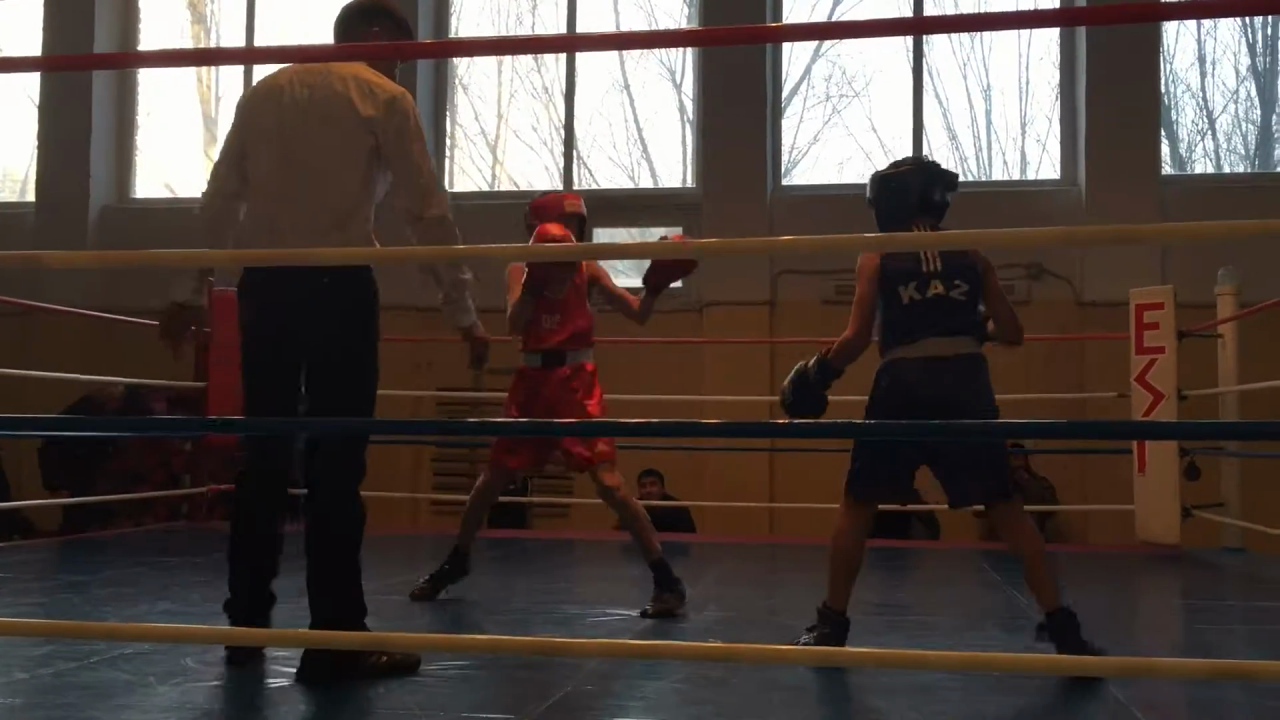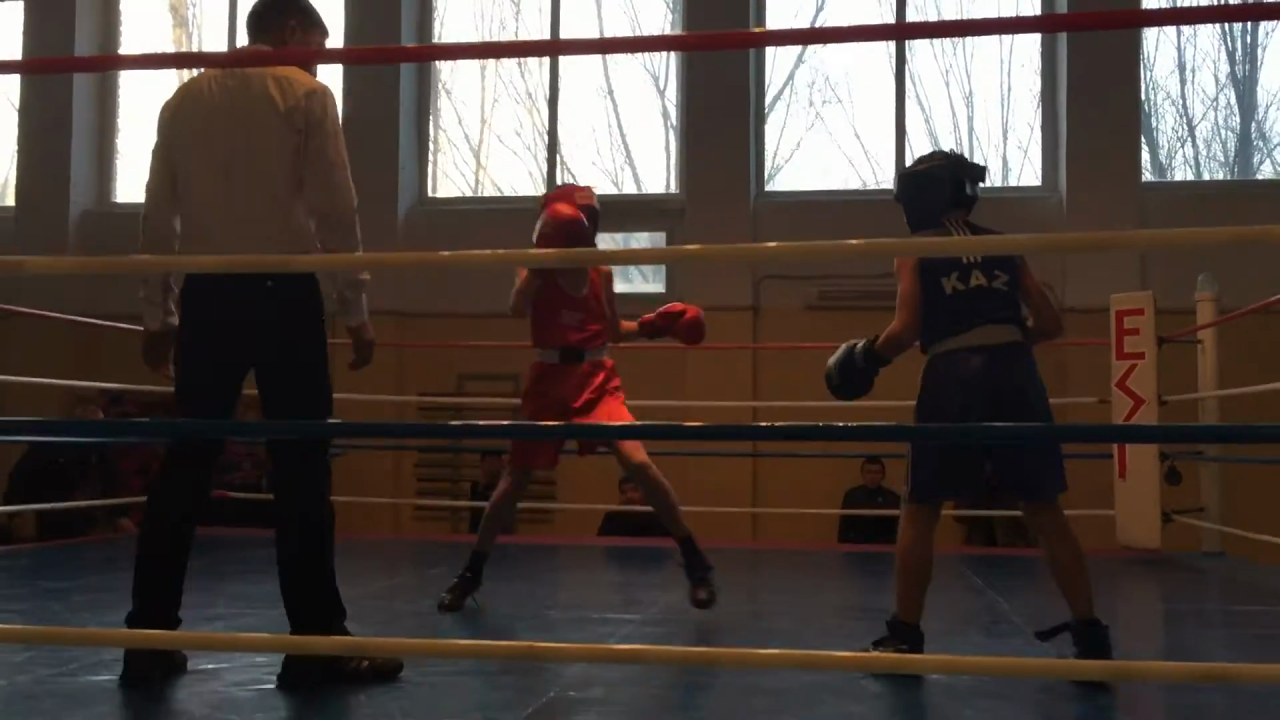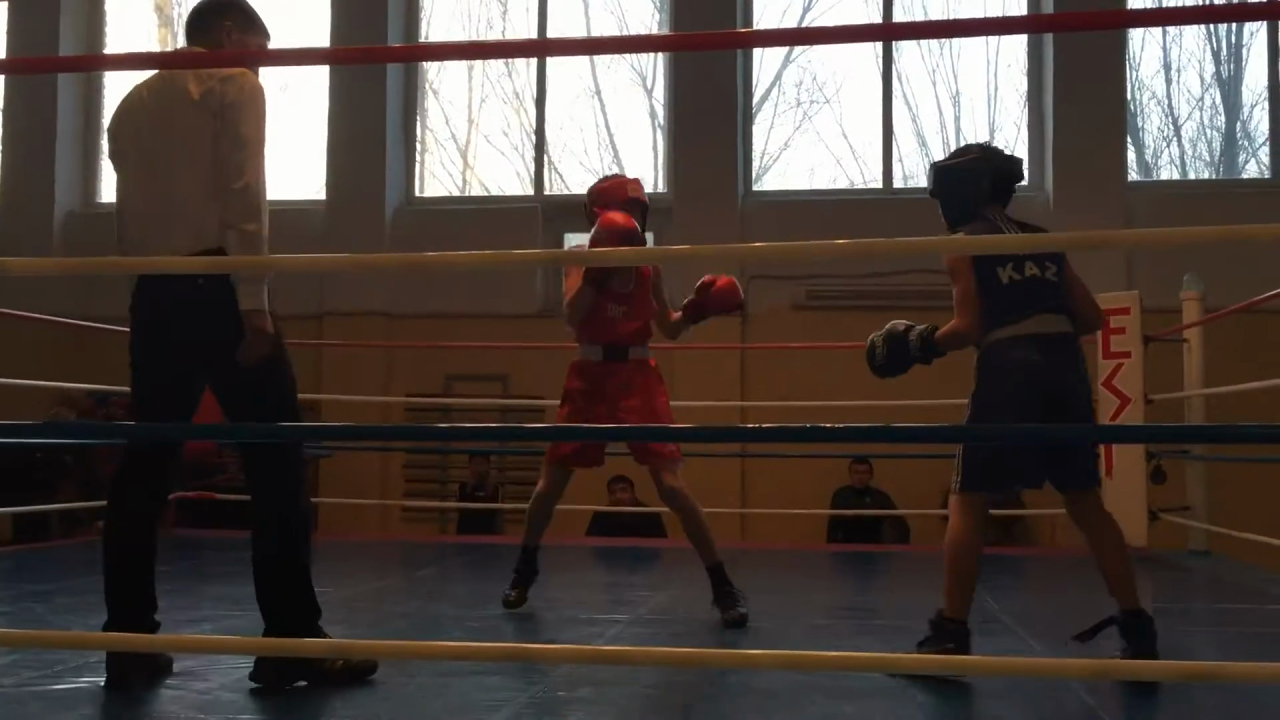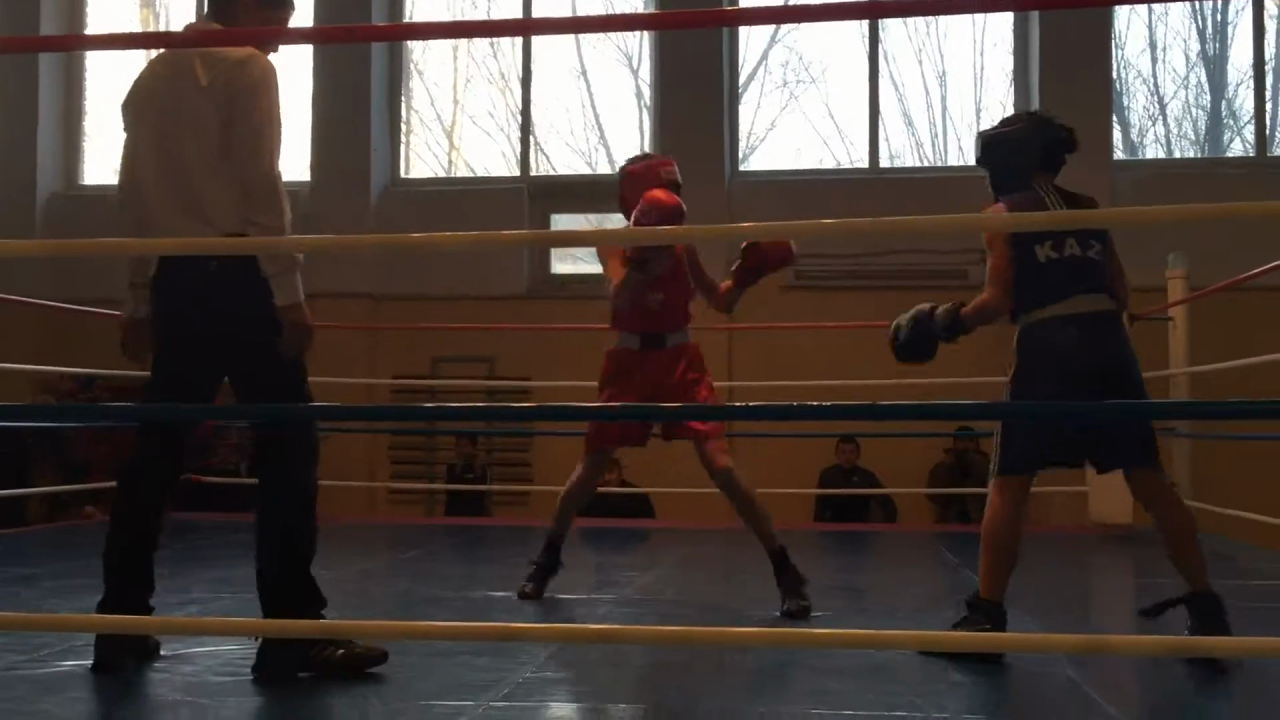
dt=0.4s
person 1, frame 1
left shoulder: (263, 92)
right shoulder: (384, 99)
left elbow: (219, 201)
right elbow: (426, 211)
left wrist: (191, 292)
right wrist: (463, 310)
left hip: (265, 285)
right hip: (338, 288)
left knee: (264, 455)
right knee: (336, 462)
left ankle: (247, 621)
right ankle: (336, 639)
person 1, frame 2
left shoulder: (186, 99)
right shoulder: (304, 94)
left elbow: (157, 216)
right elbow: (335, 209)
left wrist: (157, 313)
right wrist: (355, 311)
left hip: (207, 294)
right hip: (280, 290)
left knee: (188, 461)
right knee: (301, 467)
left ankle: (150, 637)
right ankle: (317, 641)
person 1, frame 3
left shoulder: (132, 105)
right shoulder: (233, 85)
left elbow: (129, 222)
right elbow: (242, 195)
right wrist: (253, 300)
left hip: (155, 294)
right hip: (216, 287)
left knee: (146, 463)
right knee: (275, 460)
left ankle: (129, 641)
right ankle: (291, 640)
person 1, frame 4
left shoulder: (149, 80)
right shoulder: (244, 67)
left elbow: (133, 200)
right elbow: (259, 188)
left wrist: (138, 300)
right wrist: (287, 291)
left hip: (176, 281)
right hip: (235, 276)
left knee: (160, 448)
right knee: (287, 446)
left ankle: (123, 622)
right ankle: (293, 630)
person 2, frame 1
left shoulder: (877, 257)
right shoulder: (971, 254)
left elbow: (858, 337)
right elbow: (1014, 333)
left wrist: (820, 372)
left hip: (904, 385)
right hip: (966, 384)
left knee: (858, 507)
right knee: (1007, 511)
left ankle: (831, 625)
right ankle: (1062, 625)
person 2, frame 2
left shoulder: (915, 250)
right shoulder: (1005, 246)
left elbow: (905, 329)
right elbow: (1049, 324)
left wrist: (868, 357)
left hip: (954, 378)
right hip: (1016, 375)
left knee: (921, 510)
right knee: (1044, 510)
left ankle: (903, 637)
right ankle: (1090, 633)
person 2, frame 3
left shoulder: (962, 243)
right shoulder: (1043, 240)
left elbow: (967, 326)
right elbow: (1089, 318)
left wrist: (915, 345)
left hip: (1009, 370)
right hip: (1069, 367)
left knee: (969, 503)
right knee: (1083, 501)
left ankle: (949, 637)
right ankle: (1136, 627)
person 2, frame 4
left shoulder: (1005, 215)
right shoulder: (1089, 210)
left elbow: (995, 302)
right elbow: (1119, 298)
left wrist: (938, 322)
left hip: (1048, 350)
right hip: (1109, 347)
left knee: (1009, 485)
right knee: (1149, 479)
left ankle: (986, 617)
right ankle: (1205, 606)
person 3, frame 1
left shoulder: (589, 271)
right shoulder: (521, 270)
left elbow: (640, 313)
right elbow: (516, 322)
left wrist: (656, 281)
right wrist: (536, 277)
left hip: (578, 384)
right hip: (531, 384)
left knee: (610, 483)
right knee: (492, 482)
left ankle: (665, 579)
right ankle: (453, 564)
person 3, frame 2
left shoulder: (600, 273)
right shoulder: (535, 266)
left elbow: (614, 330)
right elbow: (517, 308)
left wrist: (655, 325)
right wrist: (542, 263)
left hip: (597, 379)
right hip: (548, 381)
left knee: (637, 463)
right knee: (514, 484)
left ankle: (693, 558)
right ankle: (471, 573)
person 3, frame 3
left shoulder: (648, 267)
right shoulder: (580, 263)
left elbow: (668, 325)
right elbow: (573, 315)
left wrist: (697, 306)
right wrist: (599, 267)
left hip: (639, 379)
right hip: (589, 380)
left knee: (671, 487)
right knee: (551, 480)
left ankle: (721, 584)
right ankle: (525, 568)
person 3, frame 4
left shoulder: (682, 247)
right shoulder: (614, 245)
left elbow: (724, 301)
right elbow: (621, 298)
left wrist: (748, 268)
right wrist: (642, 245)
left hip: (681, 365)
right hip: (629, 366)
left knee: (721, 468)
right knee: (589, 471)
left ankle: (786, 572)
right ankle: (548, 559)
